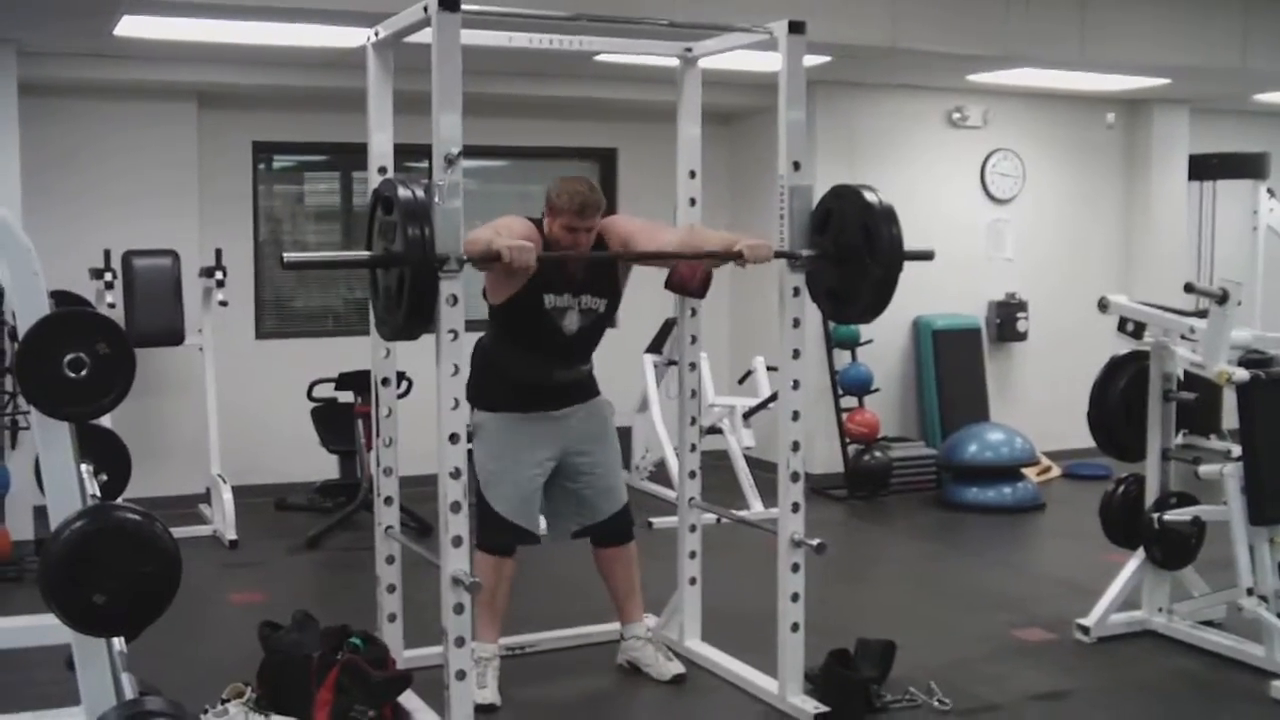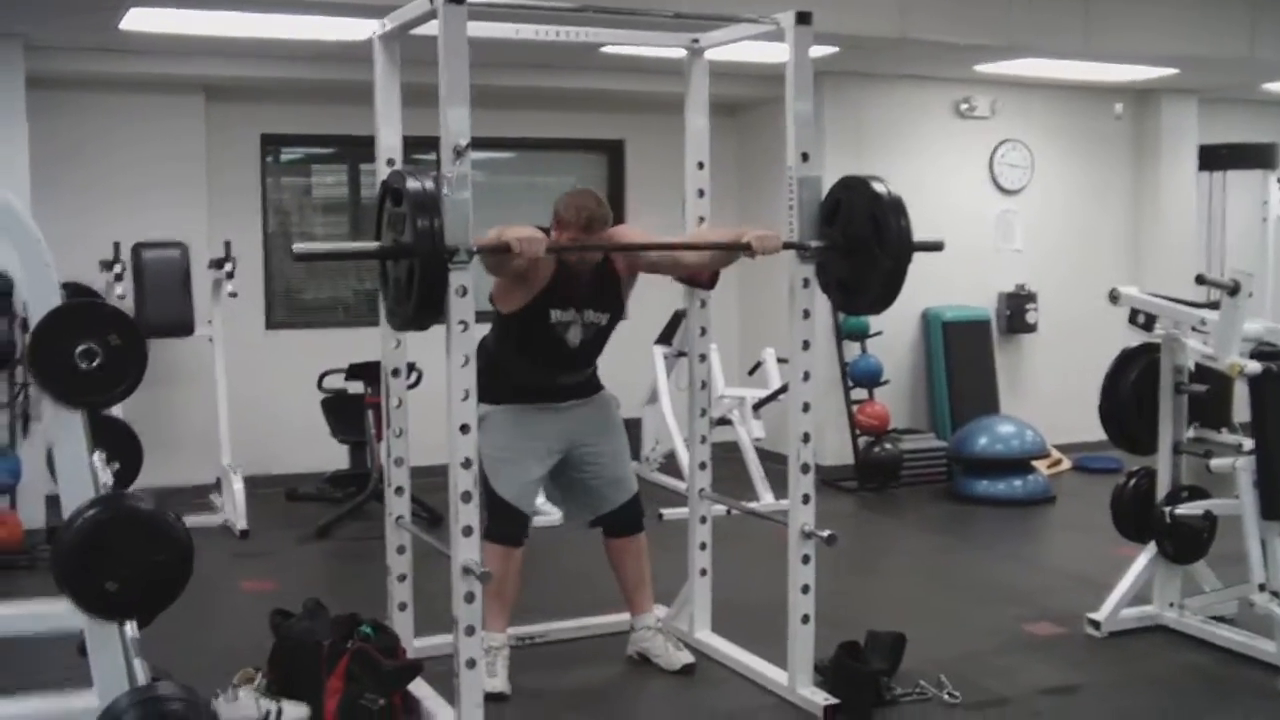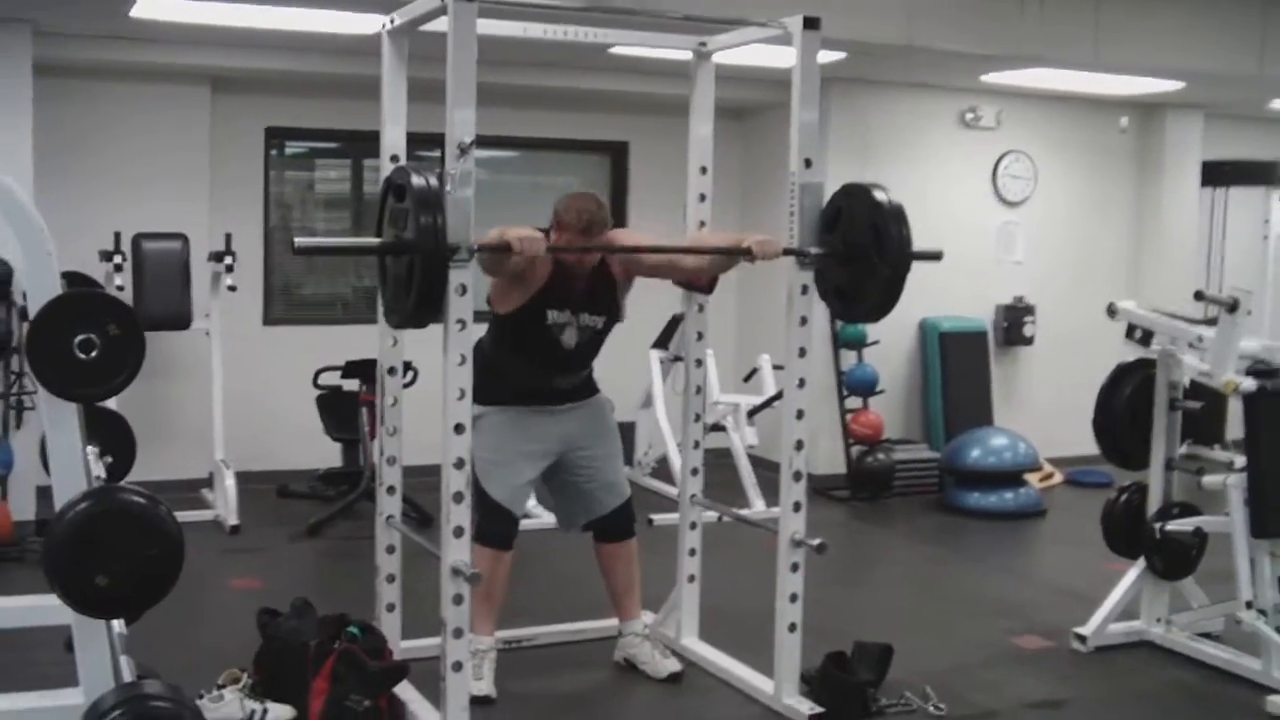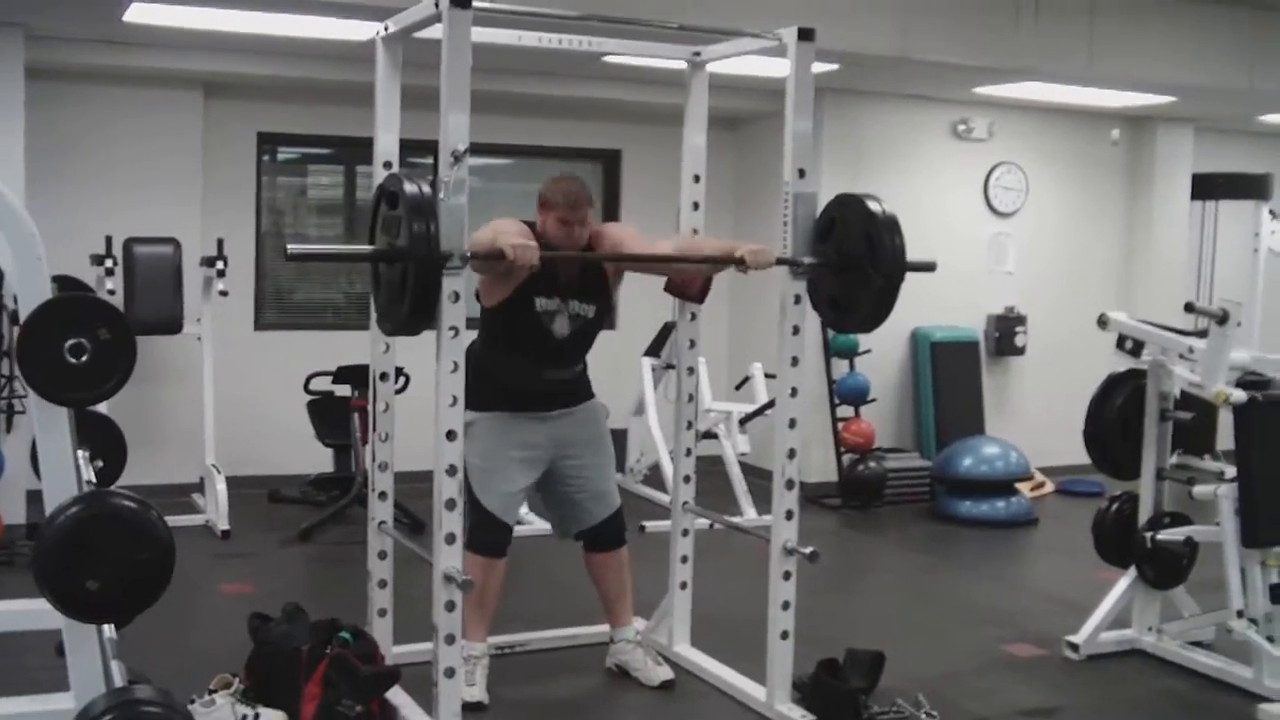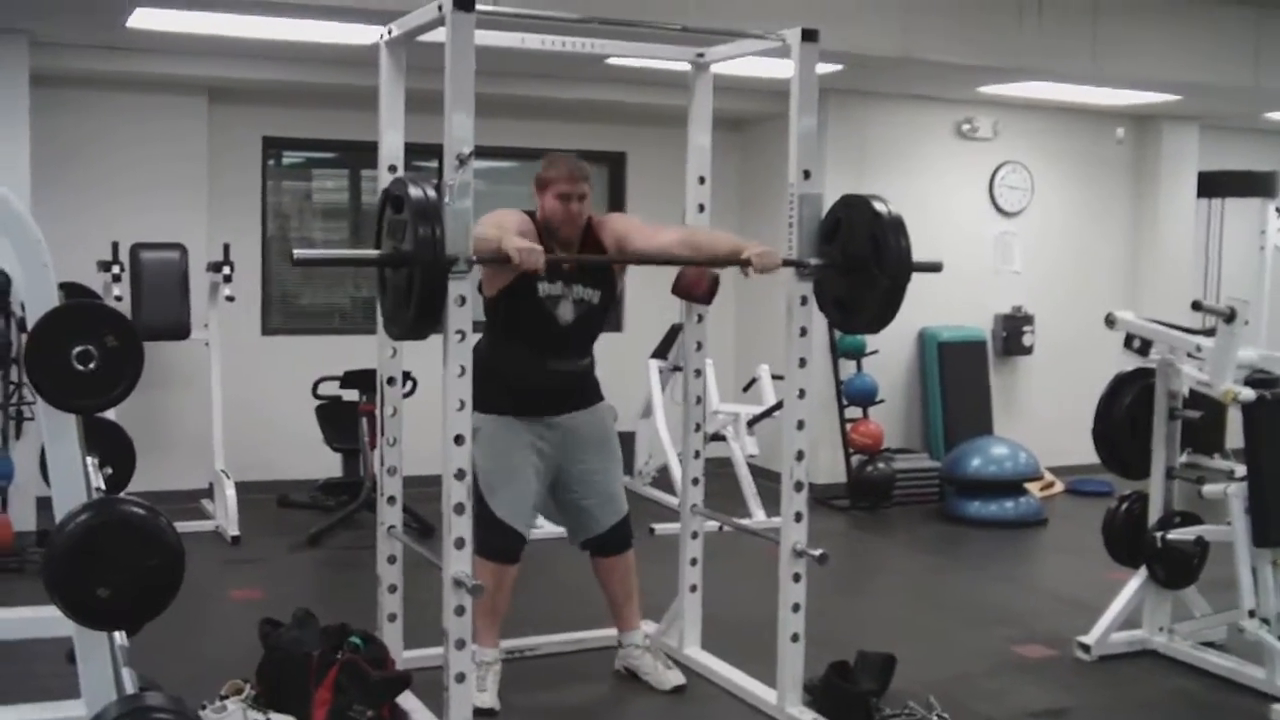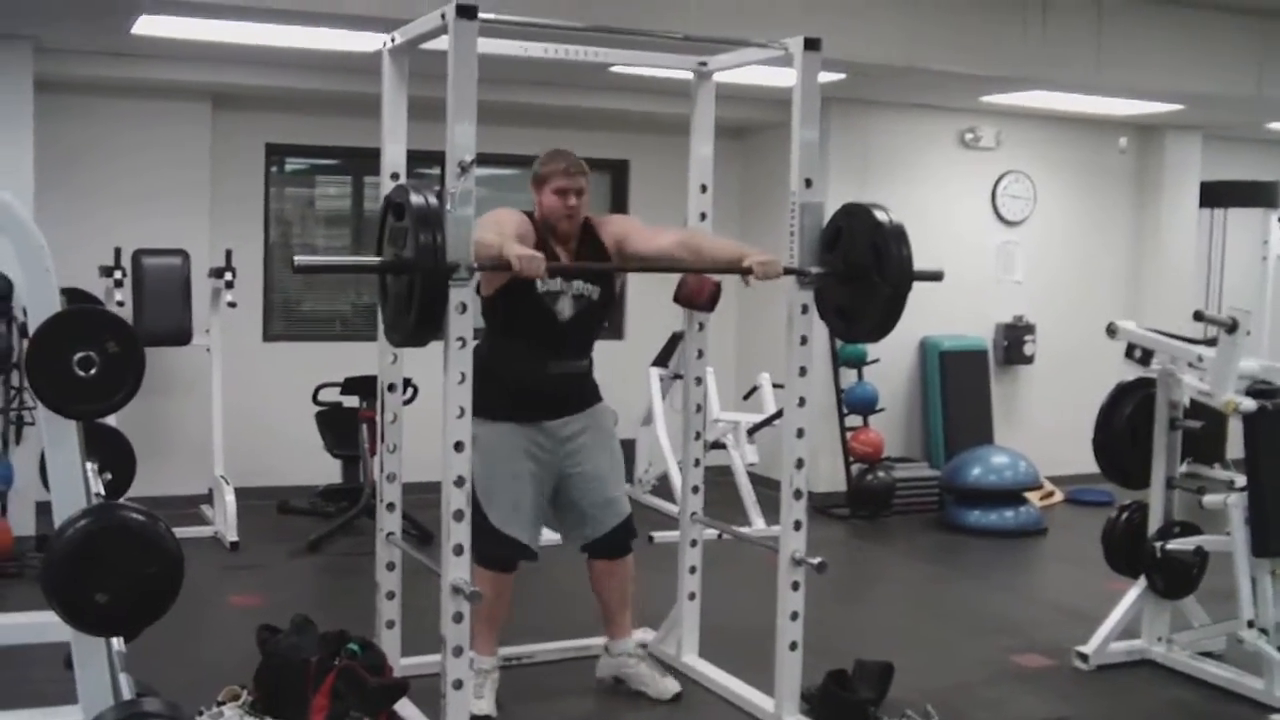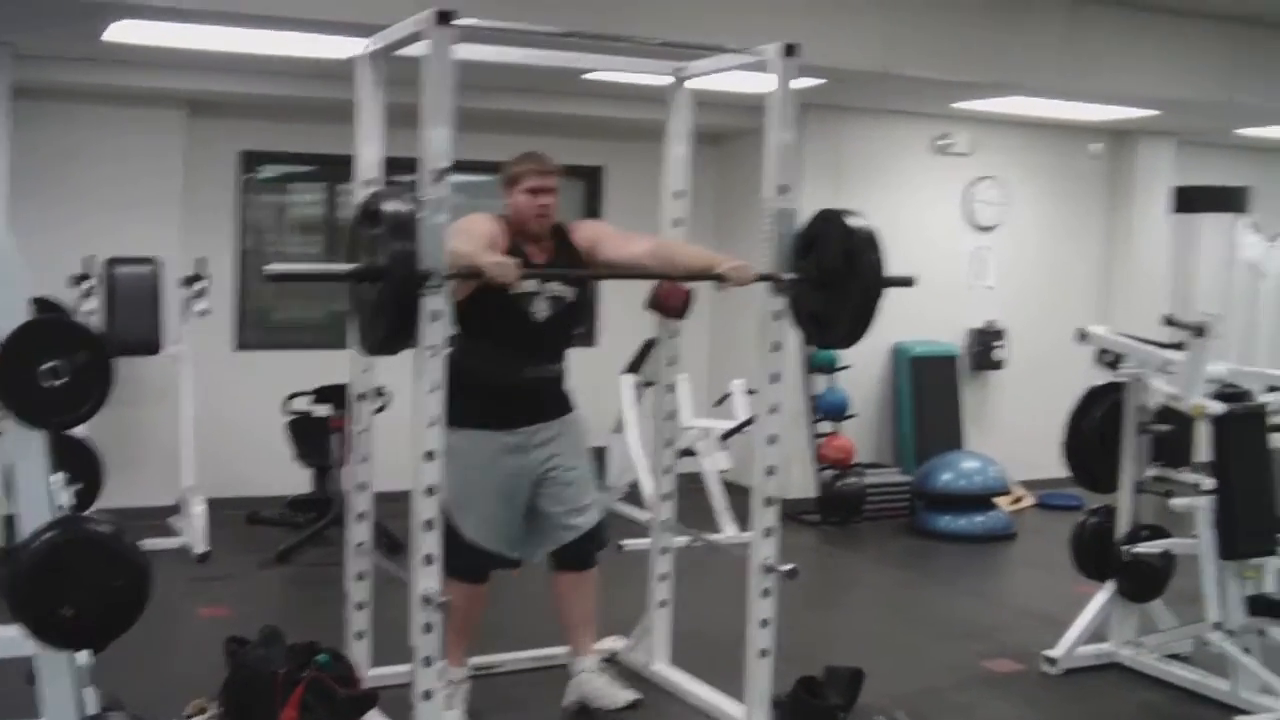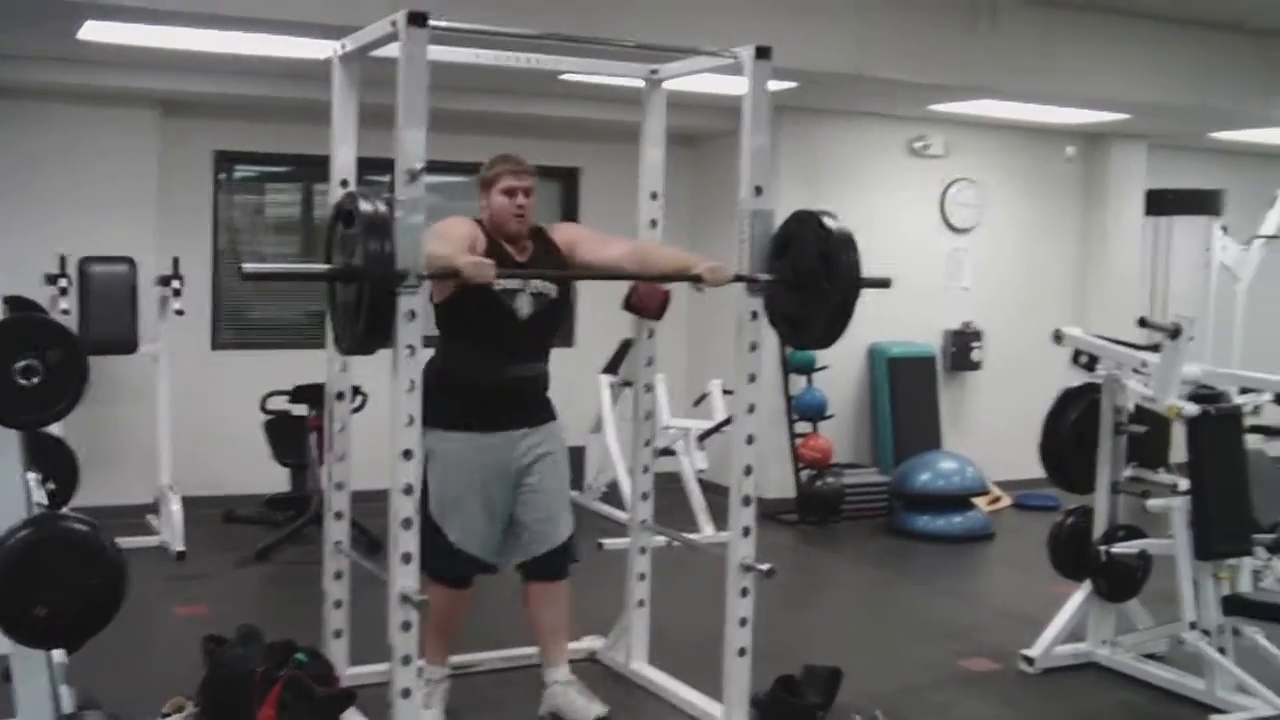
dt=0.1s
person 1, frame 1
left shoulder: (617, 238)
right shoulder: (519, 241)
left elbow: (678, 239)
right elbow: (478, 243)
left wrist: (734, 243)
right wrist: (500, 244)
left hip: (579, 404)
right hip: (507, 411)
left knee: (614, 519)
right knee: (499, 528)
left ankle: (636, 638)
right ankle: (483, 659)
person 1, frame 2
left shoulder: (623, 249)
right shoulder: (531, 256)
left elbow: (688, 251)
right elbow: (491, 247)
left wrist: (743, 238)
right wrist: (511, 242)
left hip: (584, 399)
right hip: (514, 406)
left knee: (624, 511)
right knee: (506, 519)
left ankle: (646, 629)
right ankle: (492, 648)
person 1, frame 3
left shoulder: (621, 254)
right shoulder: (525, 255)
left elbow: (687, 255)
right elbow: (490, 246)
left wrist: (744, 243)
right wrist: (513, 242)
left hip: (579, 402)
right hip: (507, 408)
left knee: (615, 516)
right knee: (496, 521)
left ankle: (633, 635)
right ankle: (479, 652)
person 1, frame 4
left shoulder: (611, 246)
right shoulder: (516, 243)
left elbow: (676, 251)
right elbow: (481, 246)
left wrist: (736, 251)
right wrist: (504, 246)
left hip: (573, 407)
right hip: (500, 412)
left knee: (605, 524)
right knee: (489, 527)
left ankle: (624, 641)
right ankle: (472, 657)
person 1, frame 5
left shoulder: (611, 234)
right shoulder: (515, 227)
left elbow: (677, 240)
right elbow: (484, 237)
left wrist: (745, 248)
right wrist: (510, 247)
left hip: (581, 408)
right hip: (507, 414)
left knee: (611, 529)
right knee: (500, 534)
left ankle: (633, 643)
right ankle: (484, 661)
person 1, frame 6
left shoulder: (610, 235)
right shoulder: (513, 227)
left elbow: (677, 243)
right elbow: (482, 241)
left wrist: (745, 254)
right wrist: (509, 253)
left hip: (580, 412)
right hip: (506, 417)
left knee: (612, 530)
right knee: (498, 542)
left ankle: (621, 652)
right ankle: (482, 668)
person 1, frame 7
left shoulder: (582, 239)
right shoulder: (484, 231)
left elbow: (651, 250)
right elbow: (456, 249)
left wrist: (718, 263)
right wrist: (482, 261)
left hip: (553, 419)
right hip: (480, 425)
left knee: (578, 543)
right knee: (471, 554)
left ankle: (585, 673)
person 1, frame 8
left shoulder: (561, 241)
right shoulder: (464, 234)
left elbow: (628, 253)
right elbow: (433, 252)
left wrist: (694, 265)
right wrist: (459, 263)
left hip: (533, 424)
right hip: (461, 427)
left knee: (550, 553)
right knee: (451, 558)
